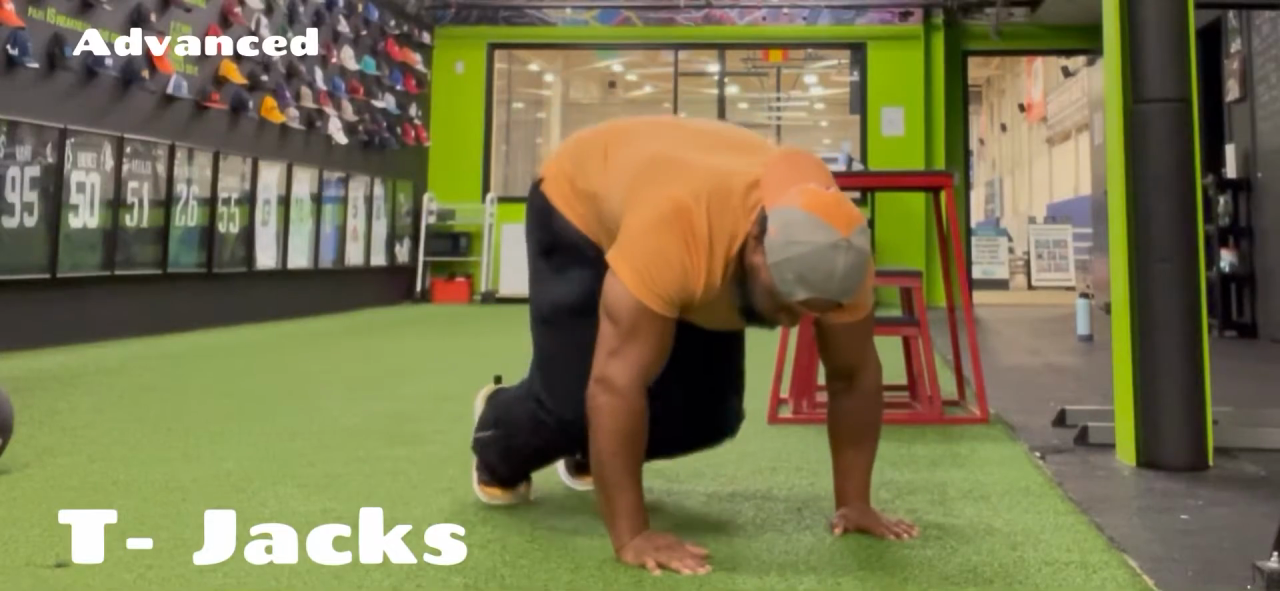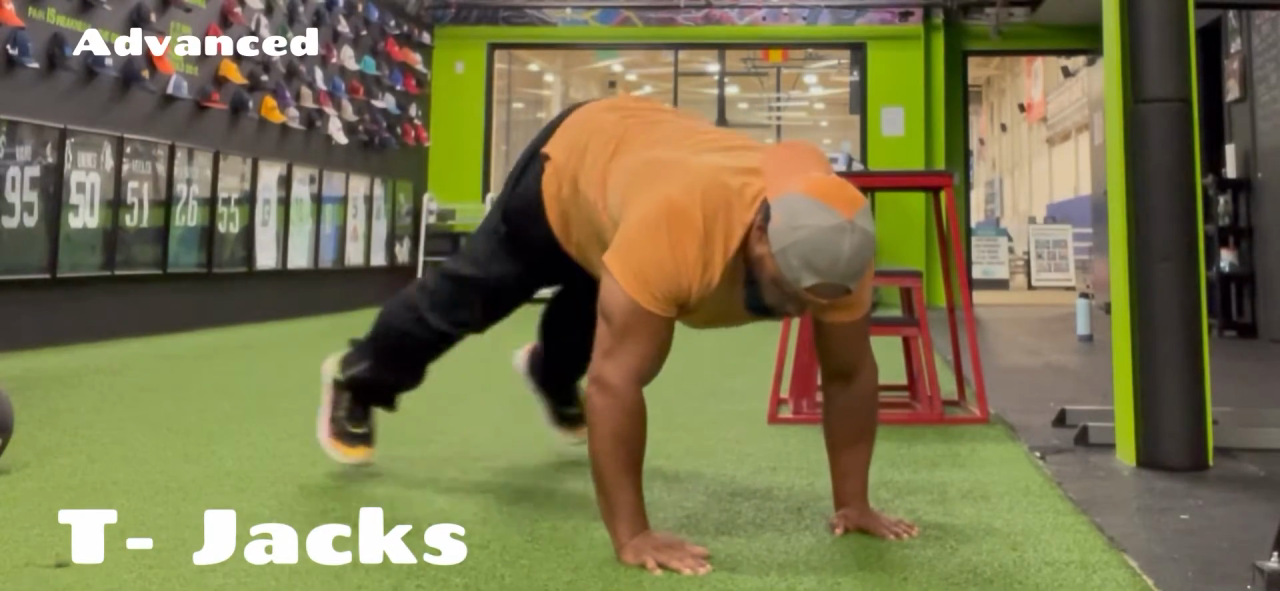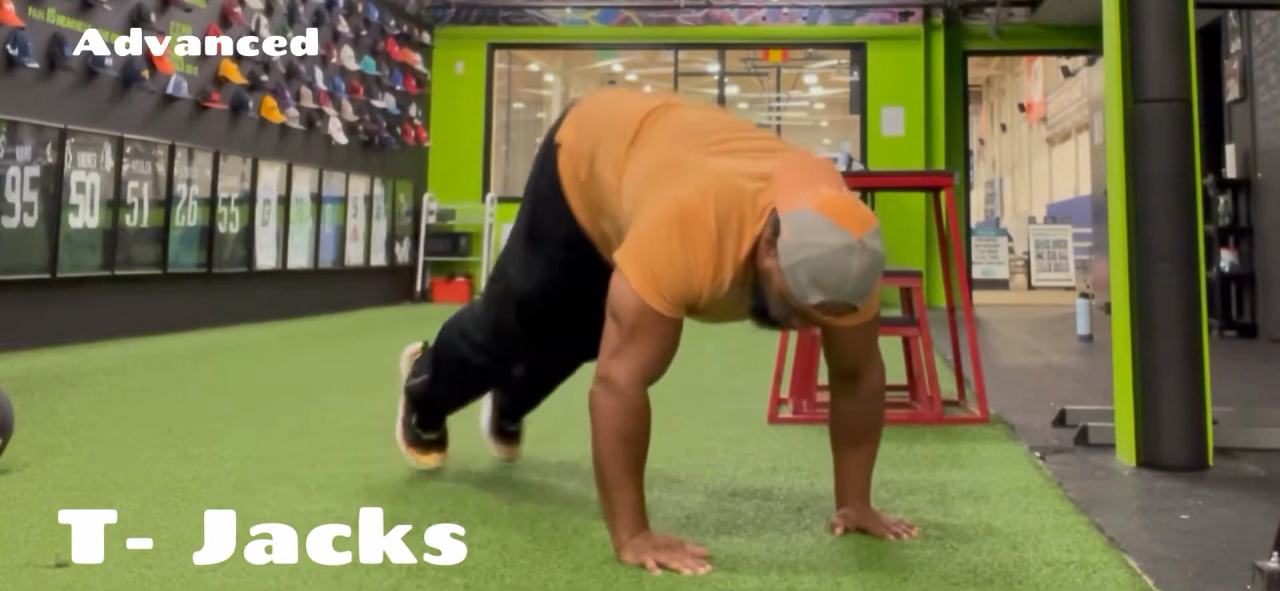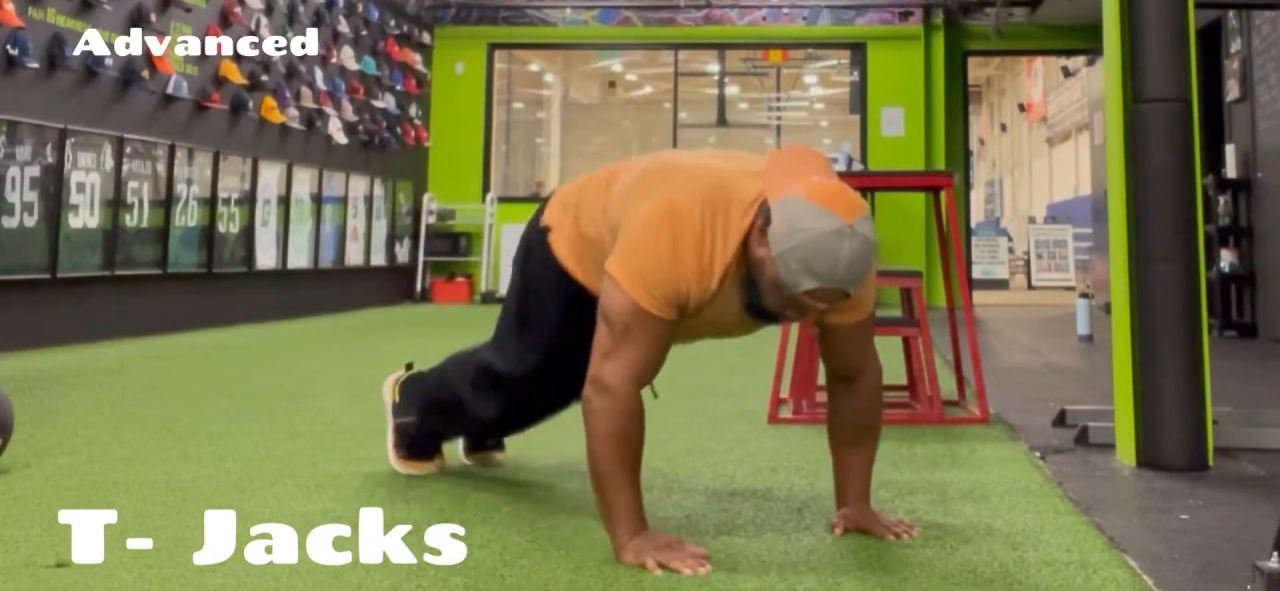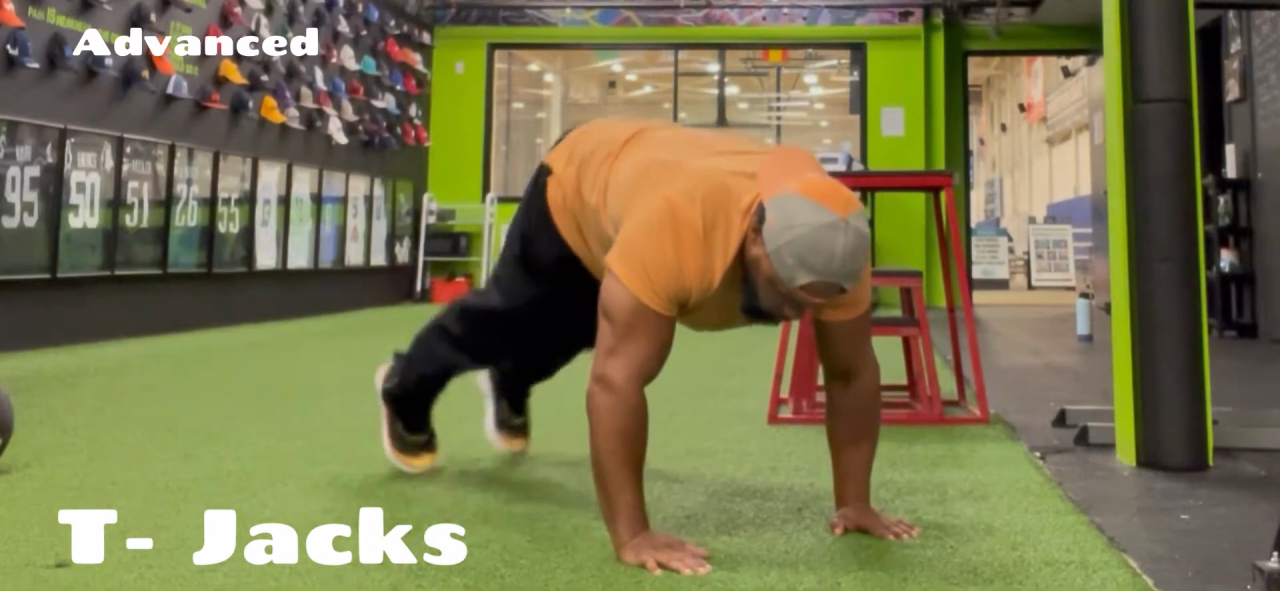
dt=1s
person 1, frame 1
left shoulder: (830, 248)
right shoulder: (676, 231)
left elbow: (854, 376)
right elbow: (614, 383)
left wrist: (854, 504)
right wrist: (631, 538)
left knee: (708, 416)
right knee: (574, 399)
left ankle: (586, 444)
right ankle: (499, 441)
person 1, frame 2
left shoulder: (832, 244)
right shoulder: (676, 226)
left elbow: (848, 372)
right elbow: (611, 380)
left wrist: (853, 501)
right wrist: (632, 536)
right hip: (577, 168)
left knee: (594, 303)
right knee: (470, 297)
left ankle: (552, 376)
right ankle: (360, 381)
person 1, frame 3
left shoulder: (833, 250)
right shoulder: (689, 230)
left elbow: (857, 375)
right elbow: (621, 382)
left wrist: (855, 503)
right wrist: (630, 537)
left knee: (575, 336)
right knee: (515, 327)
left ankle: (508, 399)
right ankle: (426, 385)
person 1, frame 4
left shoulder: (833, 246)
right shoulder: (675, 234)
left elbow: (855, 377)
right elbow: (609, 386)
left wrist: (855, 504)
right wrist: (631, 537)
right hip: (581, 239)
left knee: (558, 387)
right knee: (519, 376)
left ankle: (480, 426)
right ankle: (413, 405)
person 1, frame 5
left shoulder: (828, 244)
right shoulder: (675, 229)
left elbow: (853, 374)
right elbow: (616, 380)
left wrist: (855, 502)
right wrist: (631, 535)
right hip: (578, 195)
left knee: (562, 328)
right knee: (503, 321)
left ankle: (508, 386)
right ankle: (403, 388)
